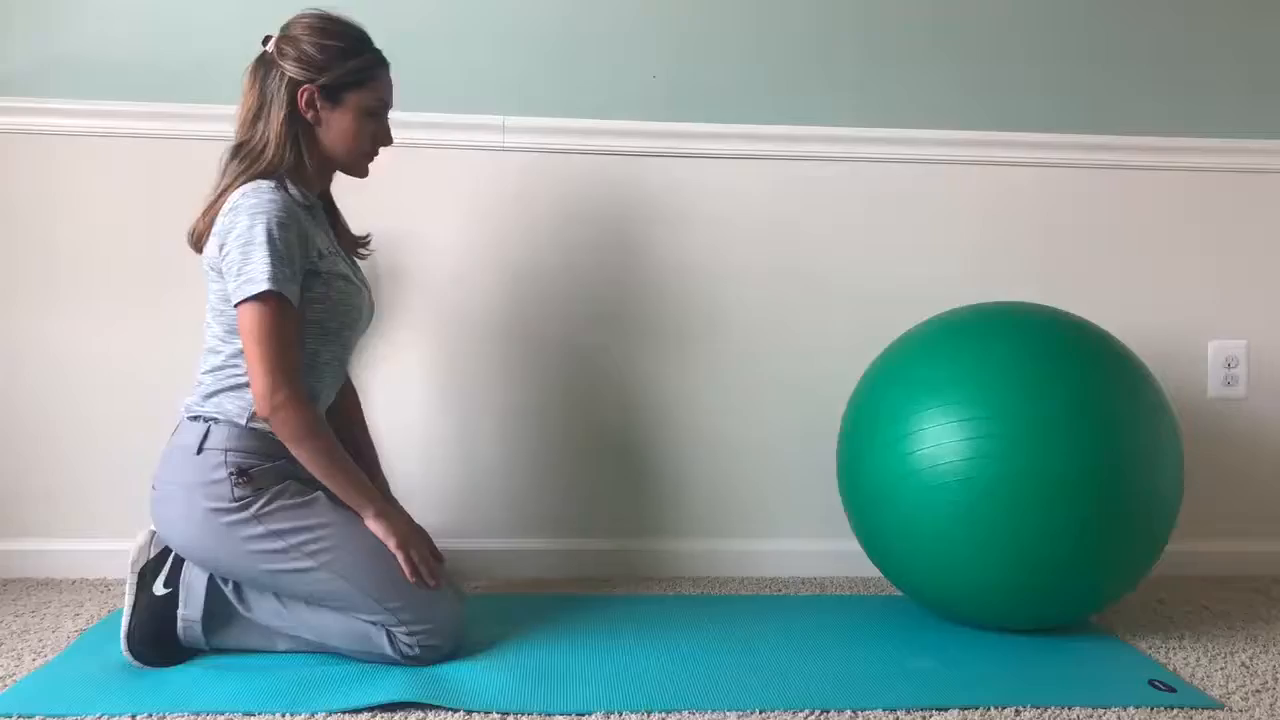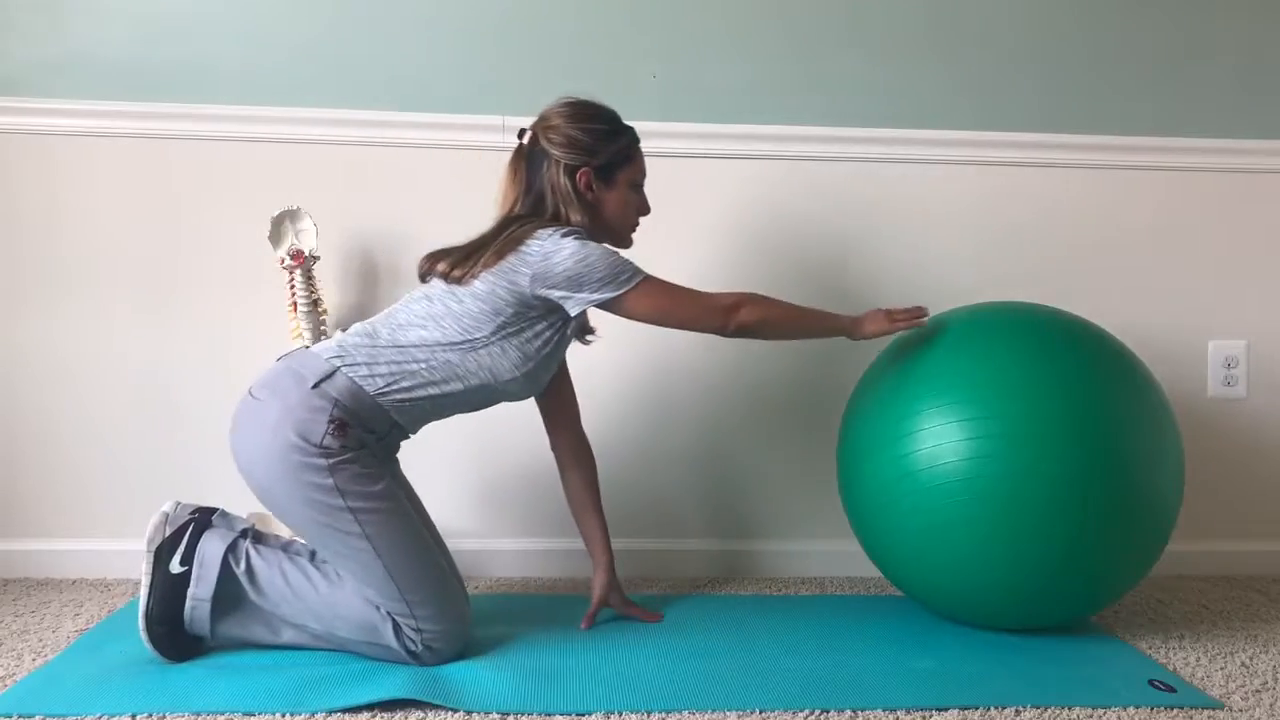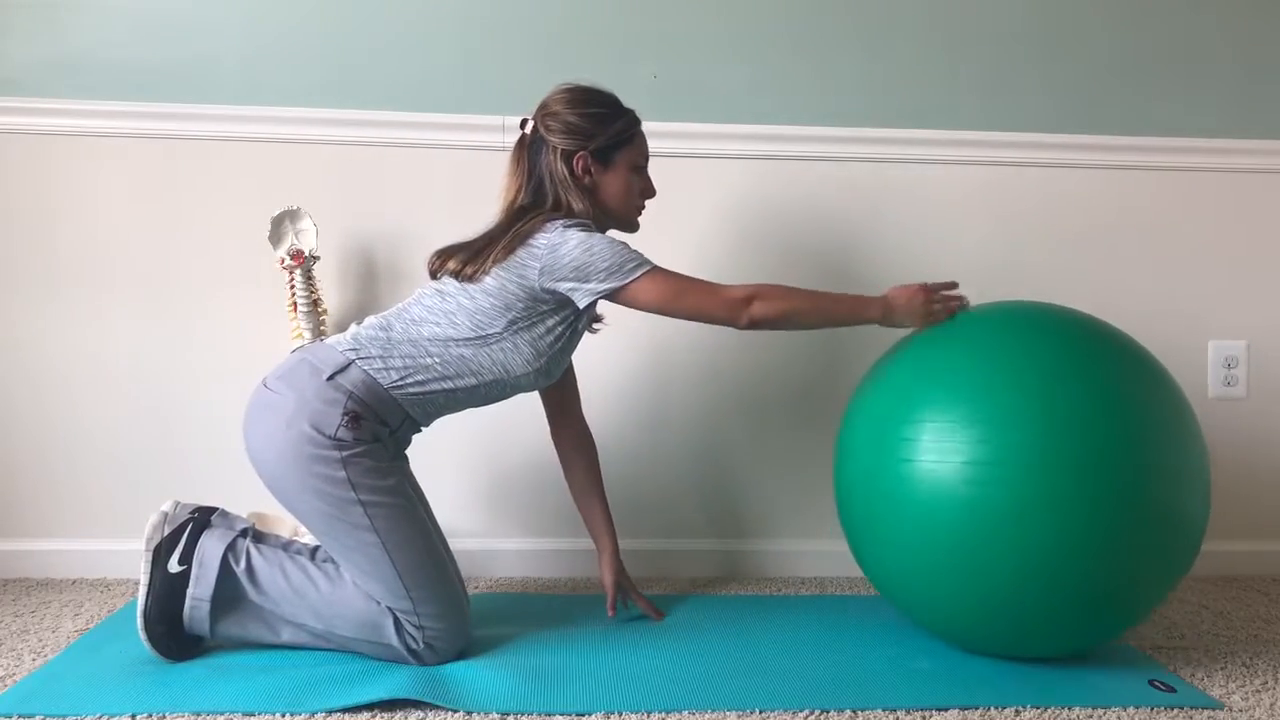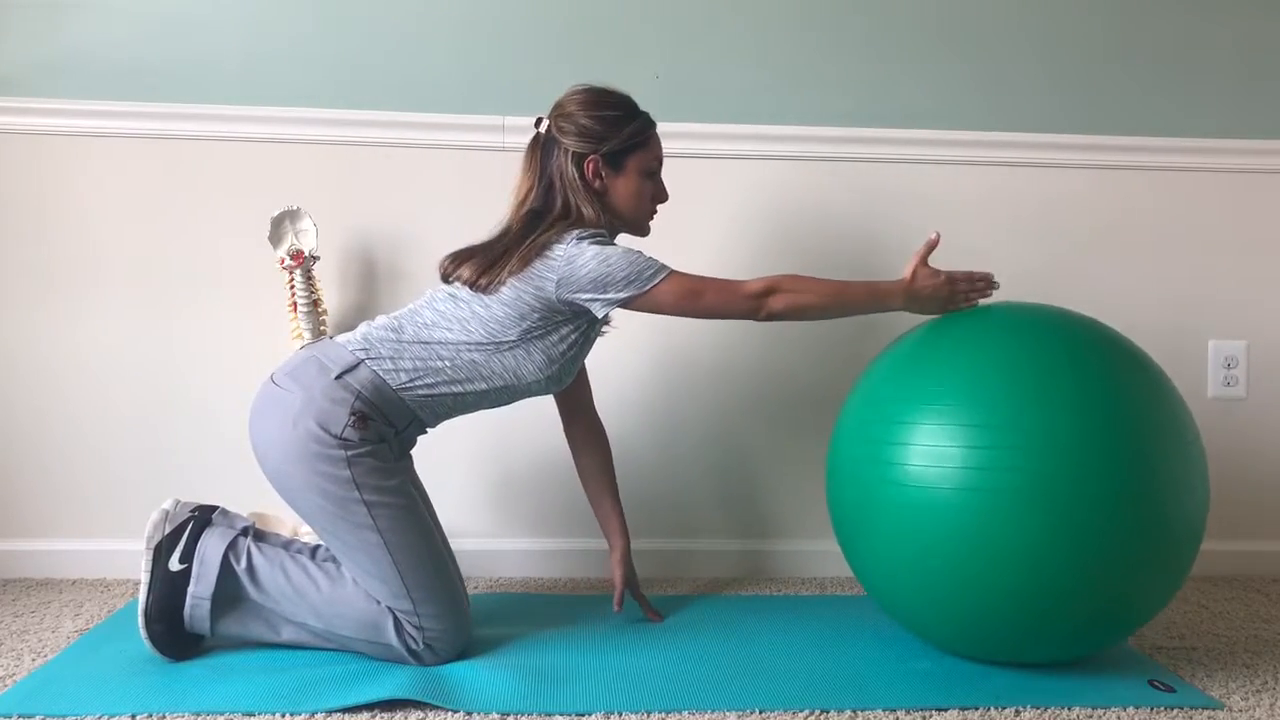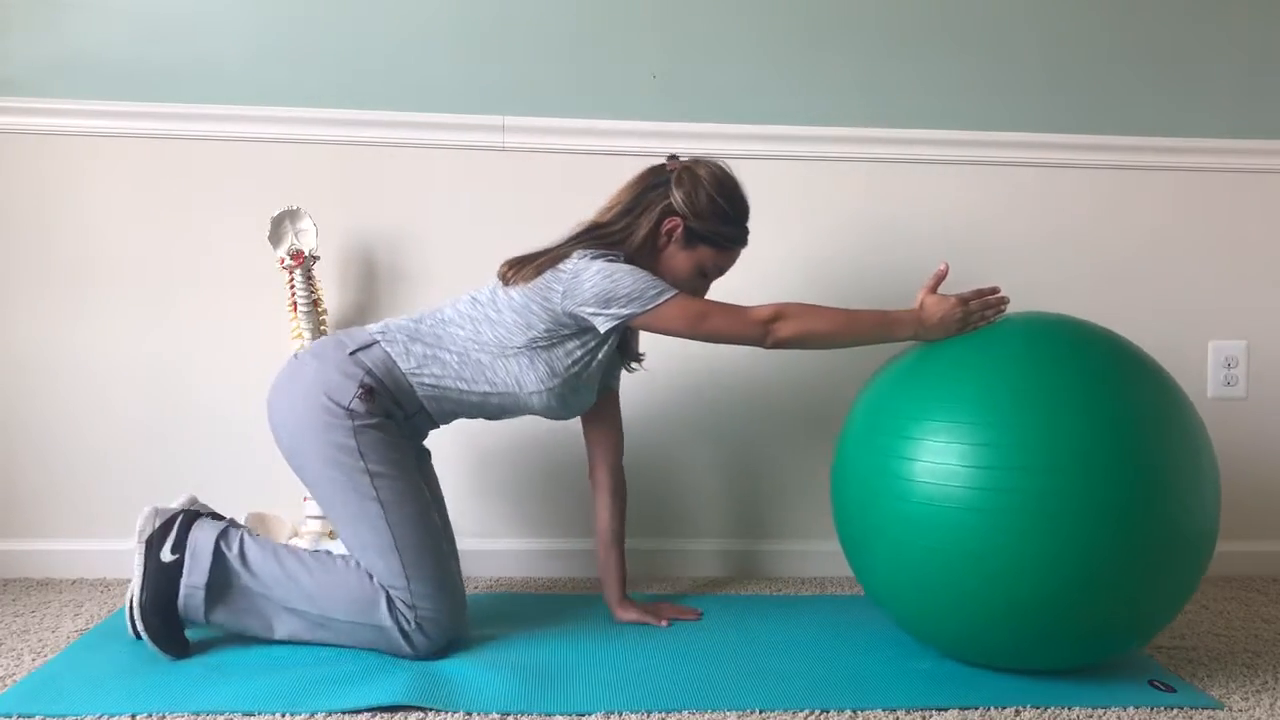
dt=1s
person 1, frame 1
left shoulder: (307, 209)
right shoulder: (266, 210)
left elbow: (329, 377)
right elbow: (278, 399)
left wrist: (383, 505)
right wrist: (380, 513)
left hip: (264, 471)
right hip: (228, 481)
left knee: (424, 587)
right knee: (432, 626)
left ankle: (196, 577)
right ankle: (198, 606)
person 1, frame 2
left shoulder: (540, 269)
right shoulder: (563, 256)
left elbow: (568, 439)
right elbow: (730, 314)
left wrist: (603, 569)
right wrist: (857, 323)
left hip: (311, 423)
right hip: (304, 428)
left knee: (429, 600)
right knee: (432, 630)
left ankle: (217, 549)
right ankle: (206, 575)
person 1, frame 3
left shoulder: (551, 261)
right shoulder: (570, 250)
left elbow: (569, 427)
right elbow: (743, 307)
left wrist: (610, 560)
right wrist: (887, 306)
left hip: (323, 416)
right hip: (317, 420)
left knee: (419, 596)
right knee: (434, 632)
left ankle: (215, 548)
right ankle: (207, 575)
person 1, frame 4
left shoulder: (559, 260)
right shoulder: (585, 262)
left elbow: (581, 420)
right elbow: (760, 299)
left wrist: (621, 554)
right wrist: (905, 295)
left hip: (326, 408)
right hip: (325, 419)
left knee: (409, 589)
right knee: (435, 632)
left ankle: (213, 543)
right ankle: (206, 574)
person 1, frame 5
left shoulder: (607, 319)
right shoulder: (602, 280)
left elbow: (606, 463)
right elbow: (770, 327)
left wrist: (619, 595)
right wrist: (918, 321)
left hip: (379, 409)
right hip: (334, 393)
left knee: (433, 609)
right knee: (421, 625)
left ankle: (206, 564)
right ankle: (196, 557)
